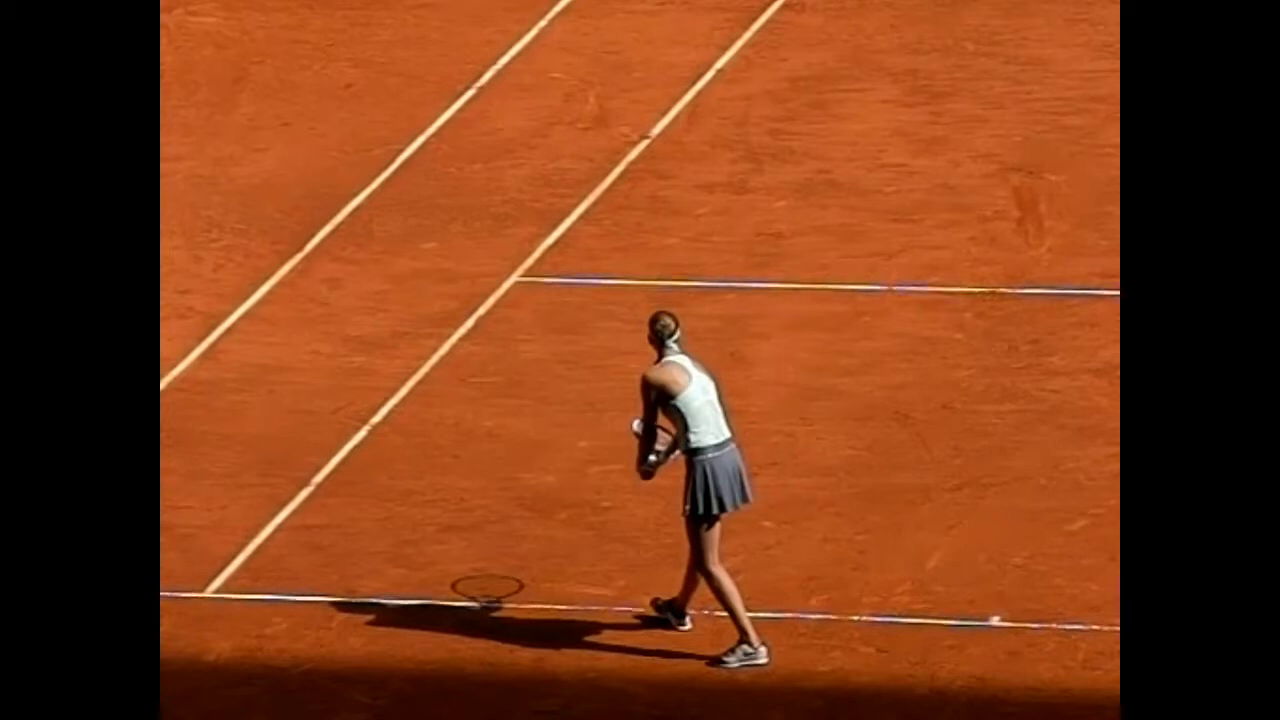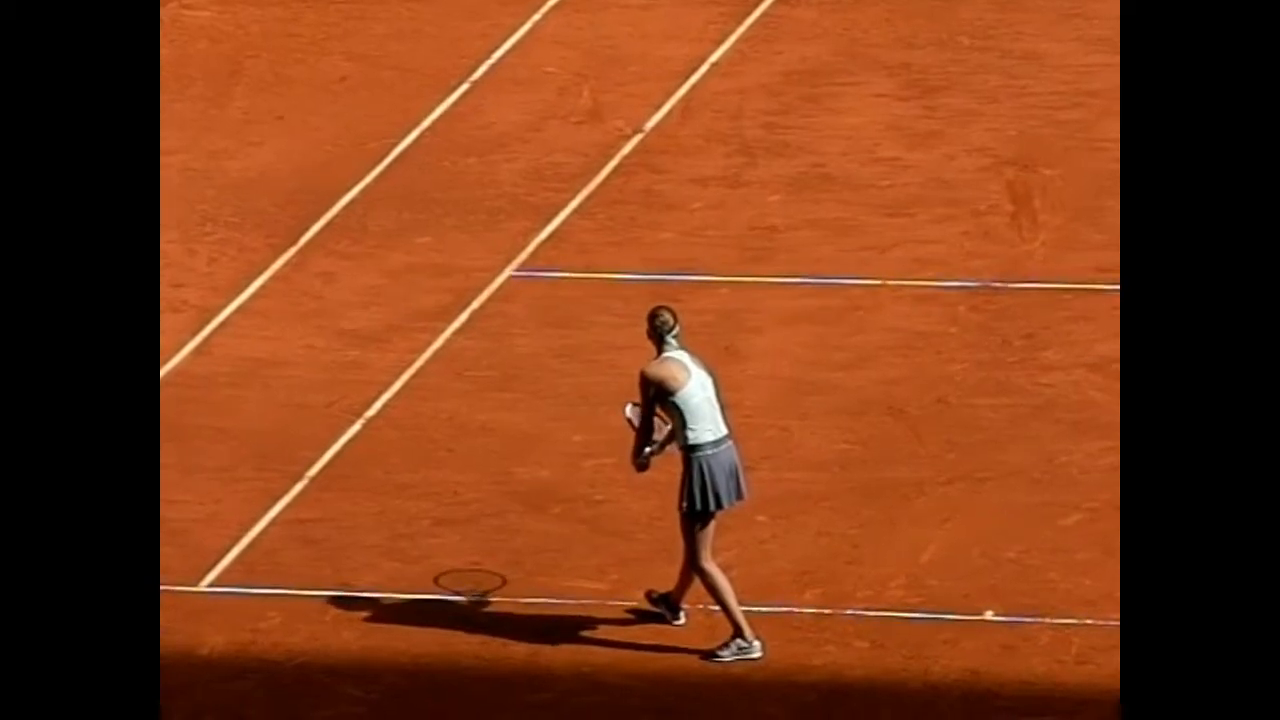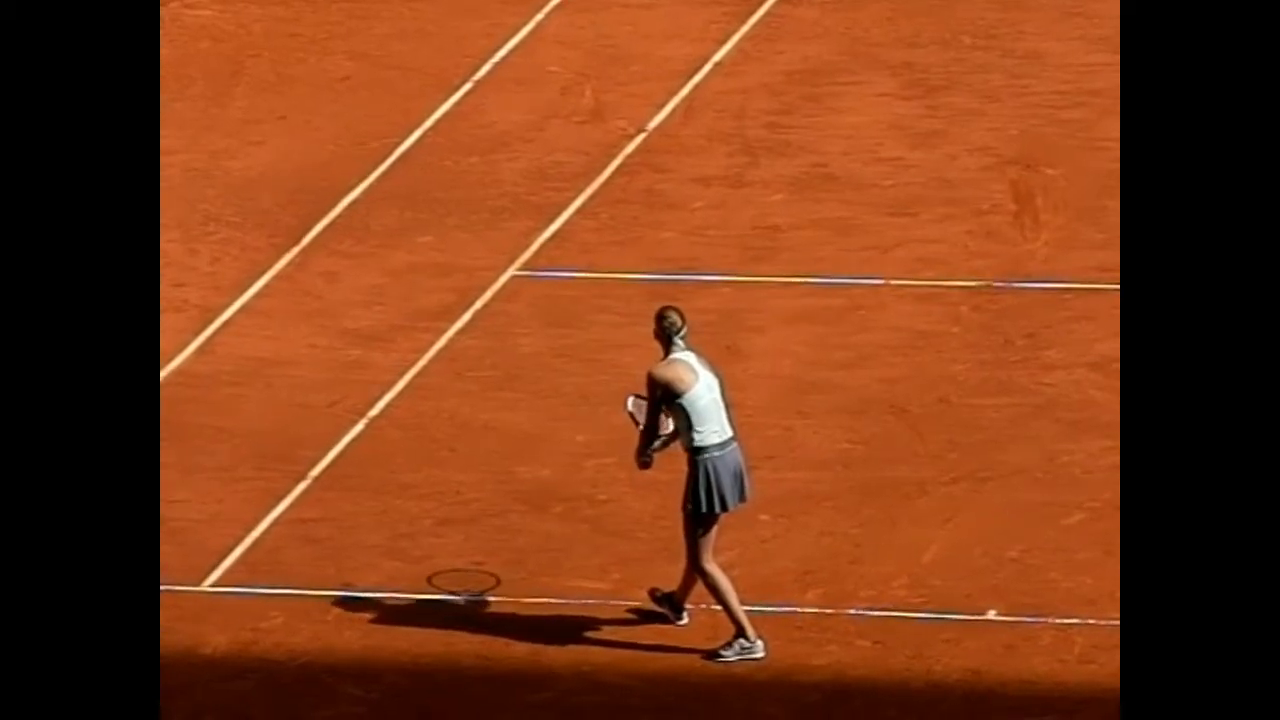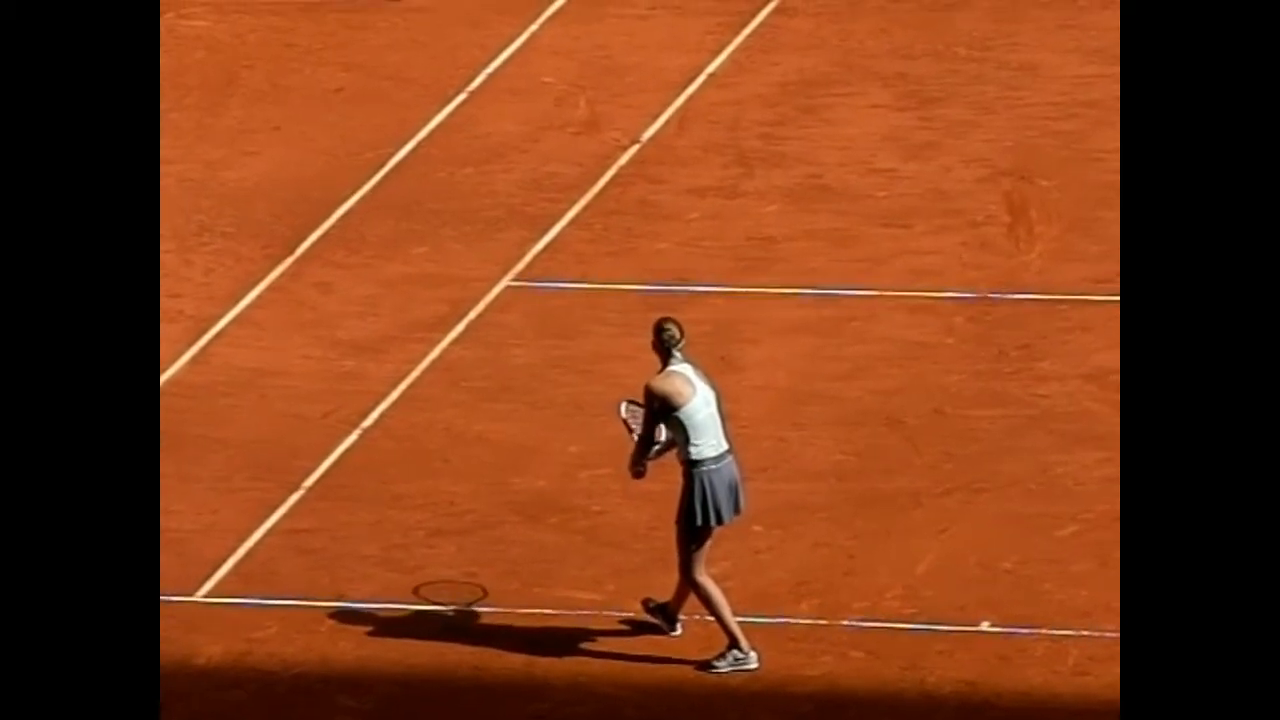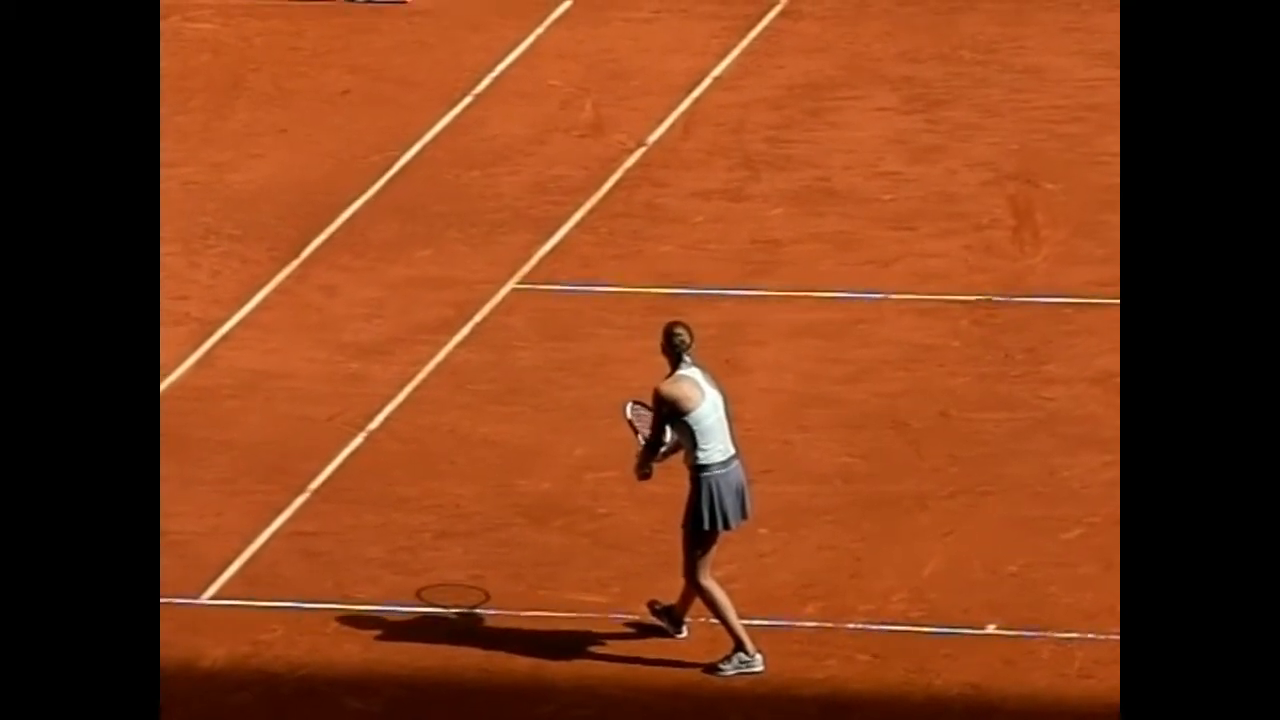
dt=0.7s
person 1, frame 1
left shoulder: (654, 375)
right shoulder: (694, 366)
left elbow: (649, 429)
left wrist: (642, 464)
right wrist: (664, 456)
left hip: (707, 465)
right hip: (727, 455)
left knee: (707, 563)
right knee: (699, 544)
left ankle: (752, 644)
right ankle: (678, 608)
person 1, frame 2
left shoulder: (652, 371)
right shoulder: (692, 361)
left elbow: (645, 425)
left wrist: (638, 457)
right wrist: (658, 448)
left hip: (704, 462)
right hip: (723, 452)
left knee: (700, 559)
right knee: (694, 540)
left ankle: (746, 639)
right ankle: (674, 602)
person 1, frame 3
left shoulder: (660, 373)
right shoulder: (699, 361)
left elbow: (651, 427)
left wrist: (641, 454)
right wrist: (662, 445)
left hip: (709, 464)
right hip: (728, 454)
left knee: (701, 561)
right knee: (696, 541)
left ankle: (748, 639)
right ankle: (677, 602)
person 1, frame 4
left shoulder: (658, 386)
right shoulder: (696, 373)
left elbow: (645, 439)
left wrist: (636, 464)
right wrist: (656, 454)
left hip: (704, 477)
right hip: (723, 467)
left knee: (694, 572)
right knee: (691, 554)
left ankle: (742, 650)
right ankle: (671, 613)
person 1, frame 5
left shoulder: (667, 390)
right shoulder: (704, 377)
left elbow: (654, 444)
left wrist: (641, 465)
right wrist: (662, 456)
left hip: (711, 481)
right hip: (730, 471)
left knee: (698, 576)
right knee: (697, 556)
left ankle: (747, 653)
right ankle: (677, 616)
